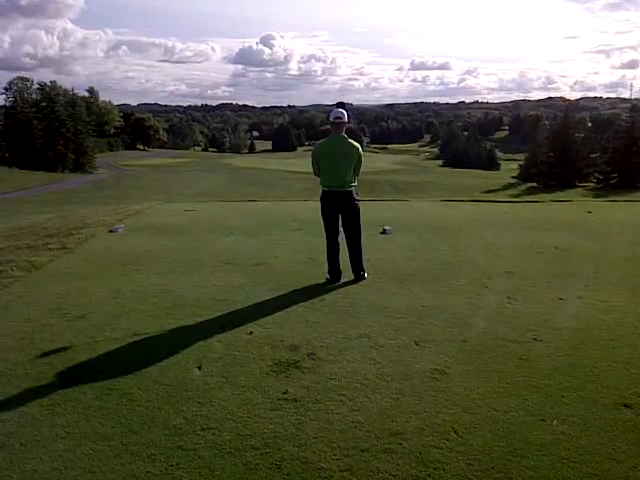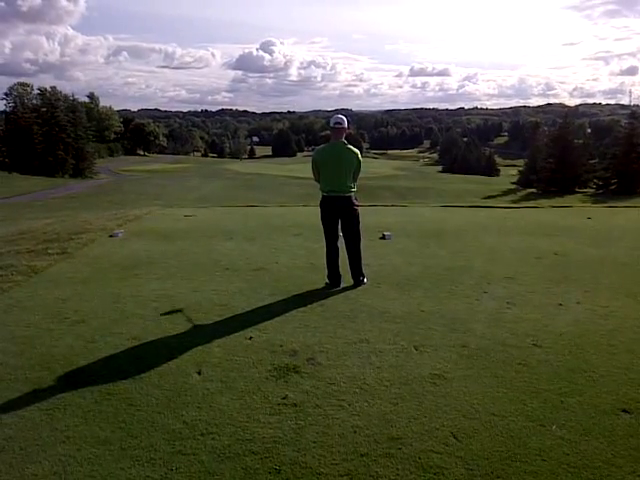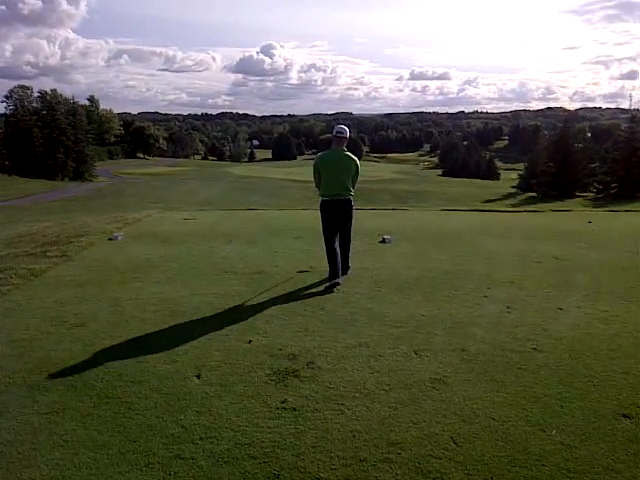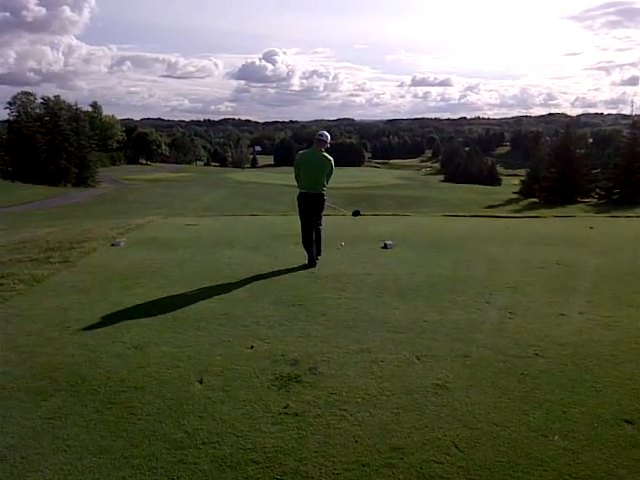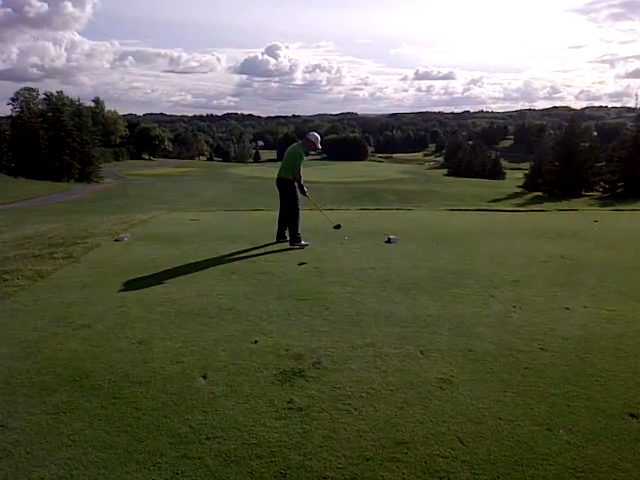
dt=1s
person 1, frame 1
left shoulder: (319, 147)
right shoulder: (355, 147)
left elbow: (317, 173)
right elbow: (356, 173)
left hip: (328, 196)
right hip: (348, 195)
left knee: (332, 237)
right knee: (353, 236)
left ankle: (334, 275)
right ankle: (358, 272)
person 1, frame 2
left shoulder: (319, 152)
right shoulder: (354, 153)
left elbow: (317, 178)
right elbow: (355, 178)
left hip: (328, 201)
right hip: (348, 200)
left knee: (331, 242)
right knee: (353, 241)
left ankle: (334, 279)
right ankle: (358, 277)
person 1, frame 3
left shoulder: (320, 158)
right shoulder: (354, 161)
left elbow: (317, 183)
right elbow: (353, 184)
left hip: (328, 204)
right hip: (346, 203)
left knee: (331, 241)
right knee: (345, 238)
left ankle: (334, 276)
right ankle: (343, 268)
person 1, frame 4
left shoulder: (300, 156)
right shoulder: (329, 160)
left elbow: (297, 176)
right elbow: (327, 180)
left hip: (304, 196)
right hip: (320, 196)
left knee: (307, 228)
right knee: (317, 225)
left ankle: (312, 259)
right ankle: (316, 253)
person 1, frame 5
left shoulder: (295, 147)
right shoulder: (299, 152)
right elbow: (296, 172)
left wrist: (300, 185)
right wrist: (301, 186)
left hip: (282, 181)
right hip: (287, 182)
left knee: (285, 209)
right knee: (293, 210)
left ankle: (281, 235)
right ankle: (295, 239)
